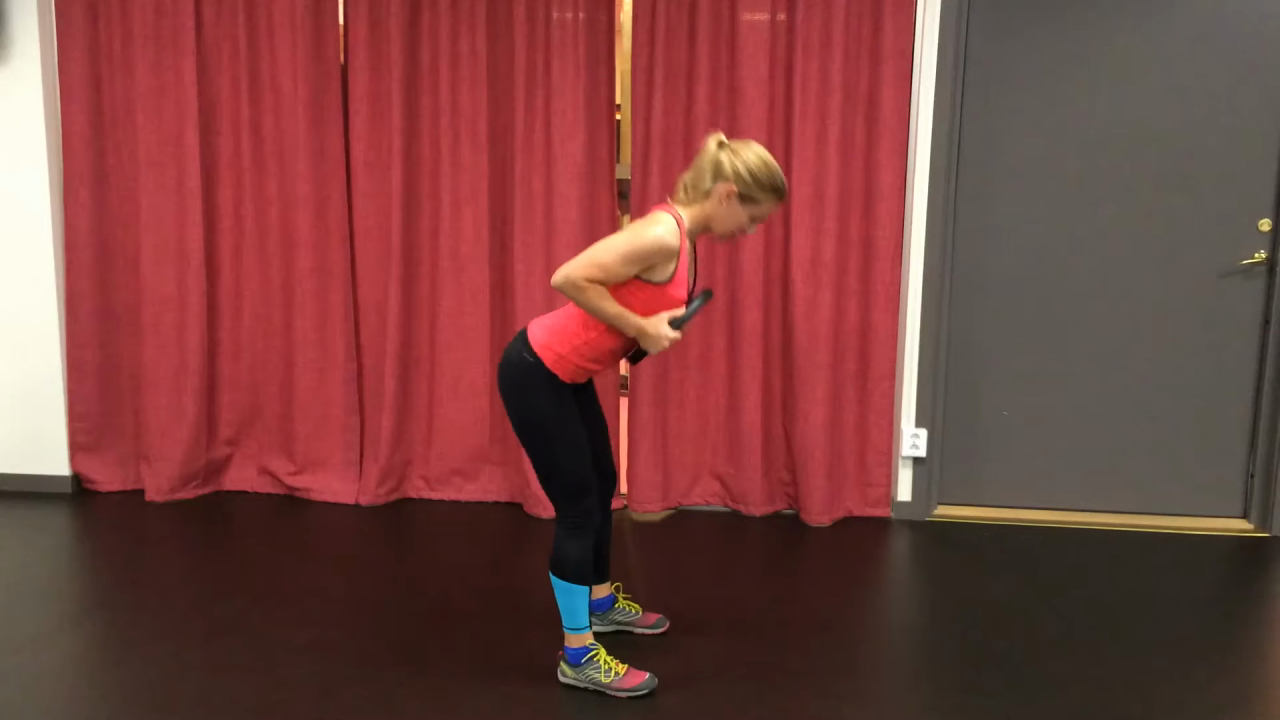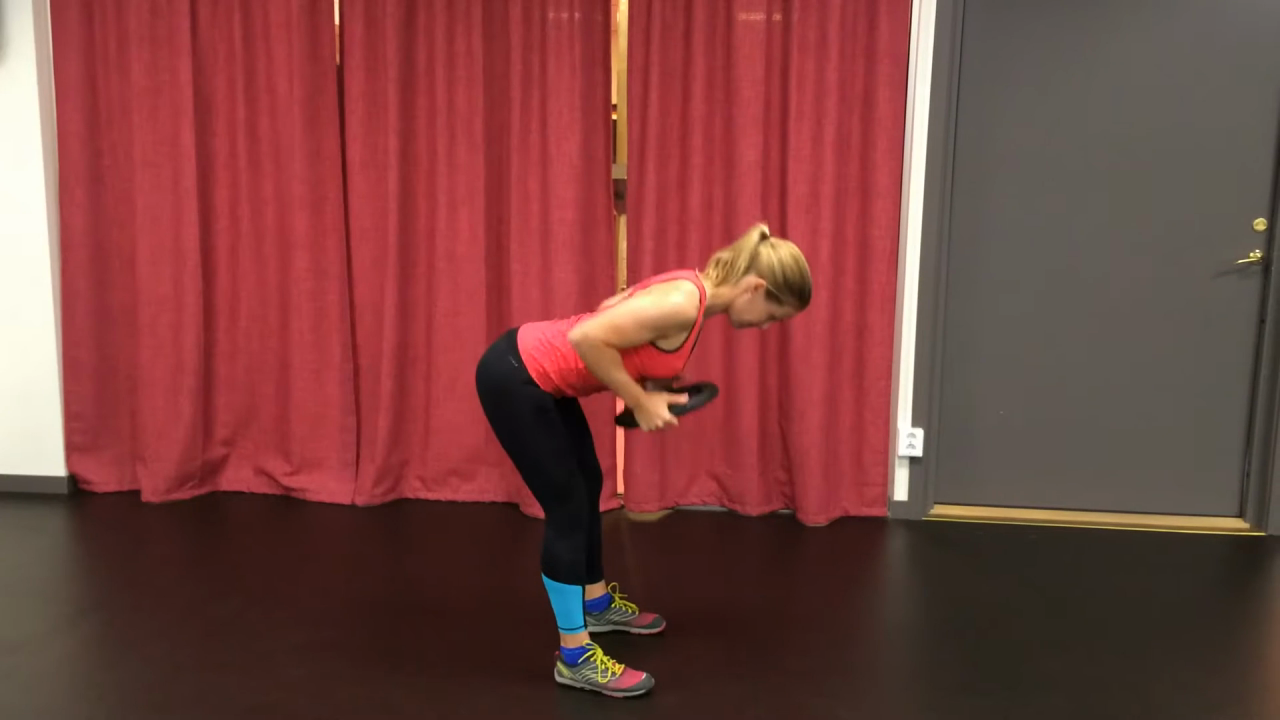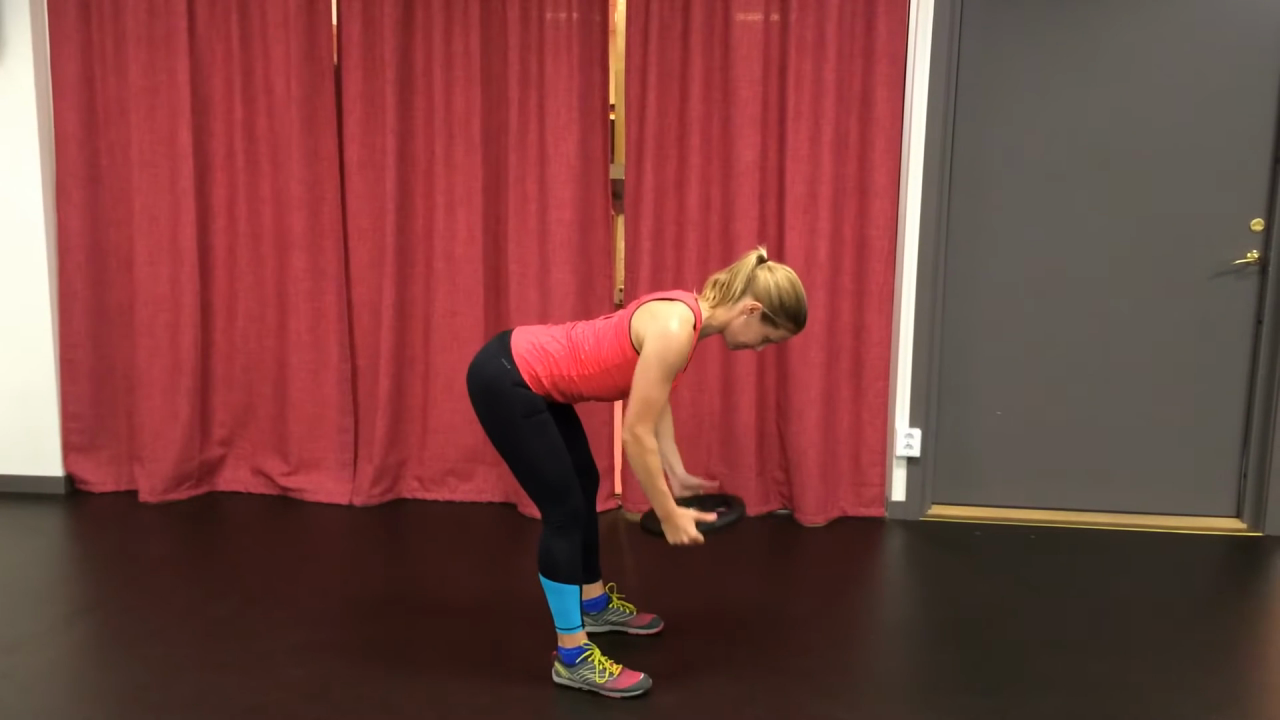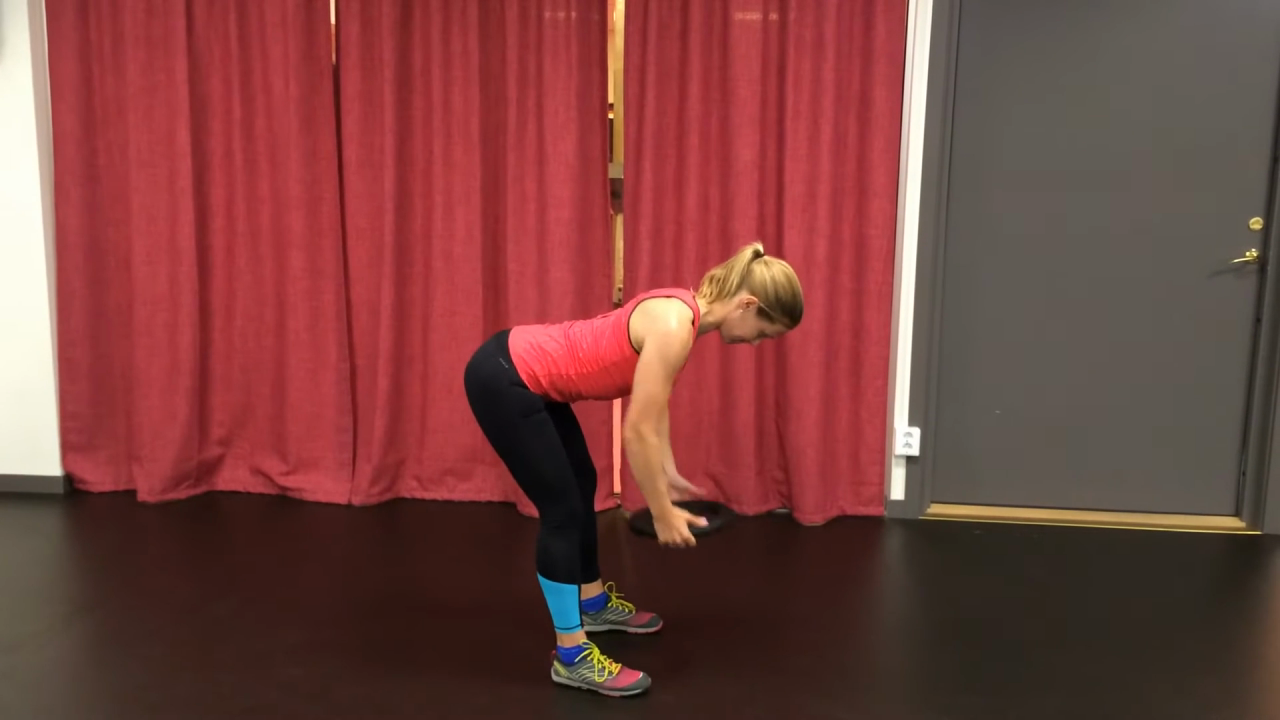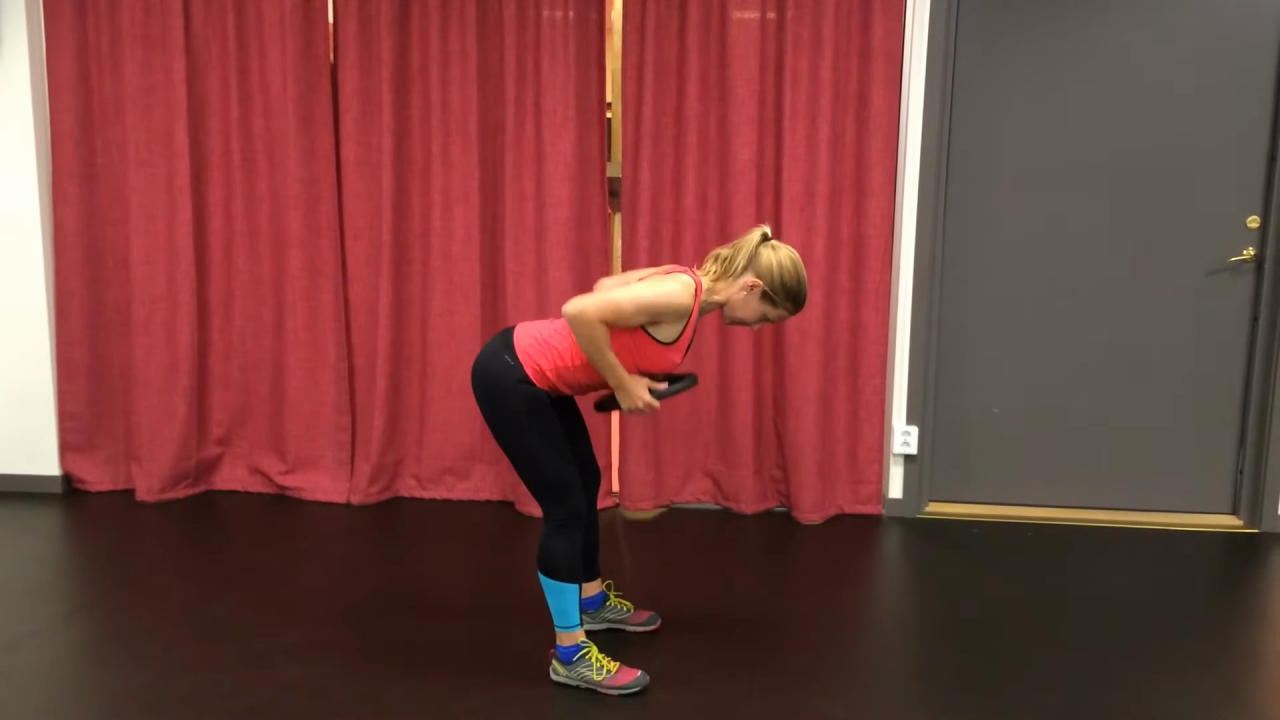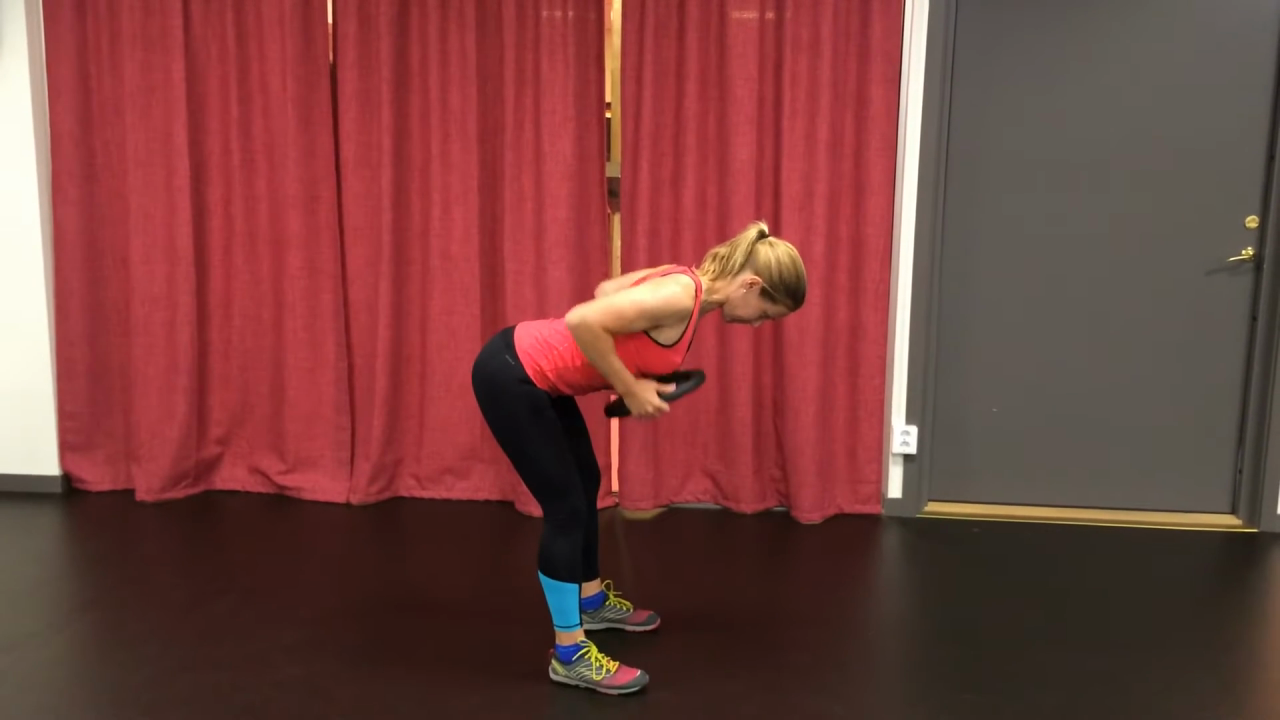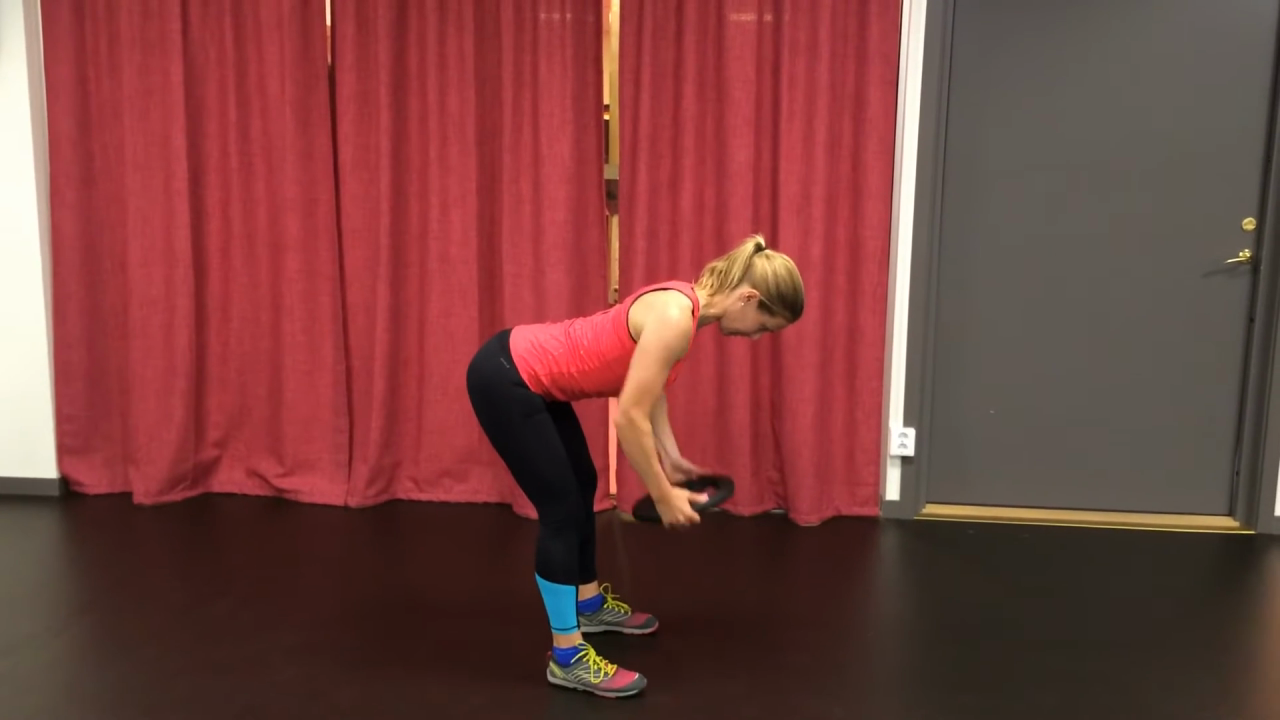
dt=0.3s
person 1, frame 1
left shoulder: (678, 230)
right shoulder: (662, 235)
right elbow: (568, 278)
left wrist: (651, 324)
right wrist: (641, 328)
left hip: (568, 371)
right hip: (539, 372)
left knee: (601, 484)
right knee: (578, 505)
left ankle: (601, 601)
right ankle: (578, 654)
person 1, frame 2
left shoulder: (692, 291)
right shoulder: (682, 305)
right elbow: (586, 337)
left wrist: (651, 393)
right wrist: (644, 404)
left hip: (535, 370)
right hip: (514, 377)
left knee: (586, 485)
right knee: (567, 507)
left ankle: (597, 603)
right ankle: (575, 657)
person 1, frame 3
left shoulder: (688, 313)
right shoulder: (675, 329)
left elbow: (651, 400)
right elbow: (635, 432)
left wrist: (676, 472)
right wrist: (670, 515)
left hip: (529, 370)
right hip: (506, 379)
left knee: (583, 485)
right knee: (564, 509)
left ankle: (595, 603)
right ankle: (572, 657)
person 1, frame 4
left shoulder: (684, 311)
right shoulder: (675, 327)
left elbow: (646, 404)
right elbow: (637, 431)
left wrist: (669, 475)
right wrist: (663, 515)
left hip: (527, 370)
right hip: (503, 379)
left knee: (581, 485)
right knee: (561, 508)
left ankle: (594, 604)
right ankle: (571, 655)
person 1, frame 5
left shoulder: (687, 285)
right shoulder: (679, 296)
left elbow: (605, 285)
right elbow: (578, 310)
left wrist: (633, 375)
right wrist: (622, 384)
left hip: (534, 370)
right hip: (511, 376)
left knee: (585, 484)
right knee: (566, 507)
left ankle: (593, 601)
right ankle: (570, 655)
person 1, frame 6
left shoulder: (686, 284)
right shoulder: (678, 296)
left elbow: (604, 293)
right elbow: (581, 321)
left wrist: (642, 371)
right wrist: (630, 388)
left hip: (534, 369)
right hip: (511, 375)
left knee: (585, 483)
right knee: (566, 506)
left ankle: (592, 601)
right ankle: (569, 654)
person 1, frame 7
left shoulder: (685, 303)
right shoulder: (675, 317)
left elbow: (640, 376)
right elbow: (629, 419)
left wrist: (669, 454)
right wrist: (665, 496)
left hip: (529, 371)
right hip: (504, 377)
left knee: (581, 486)
right knee: (562, 508)
left ankle: (590, 604)
right ankle: (567, 657)
